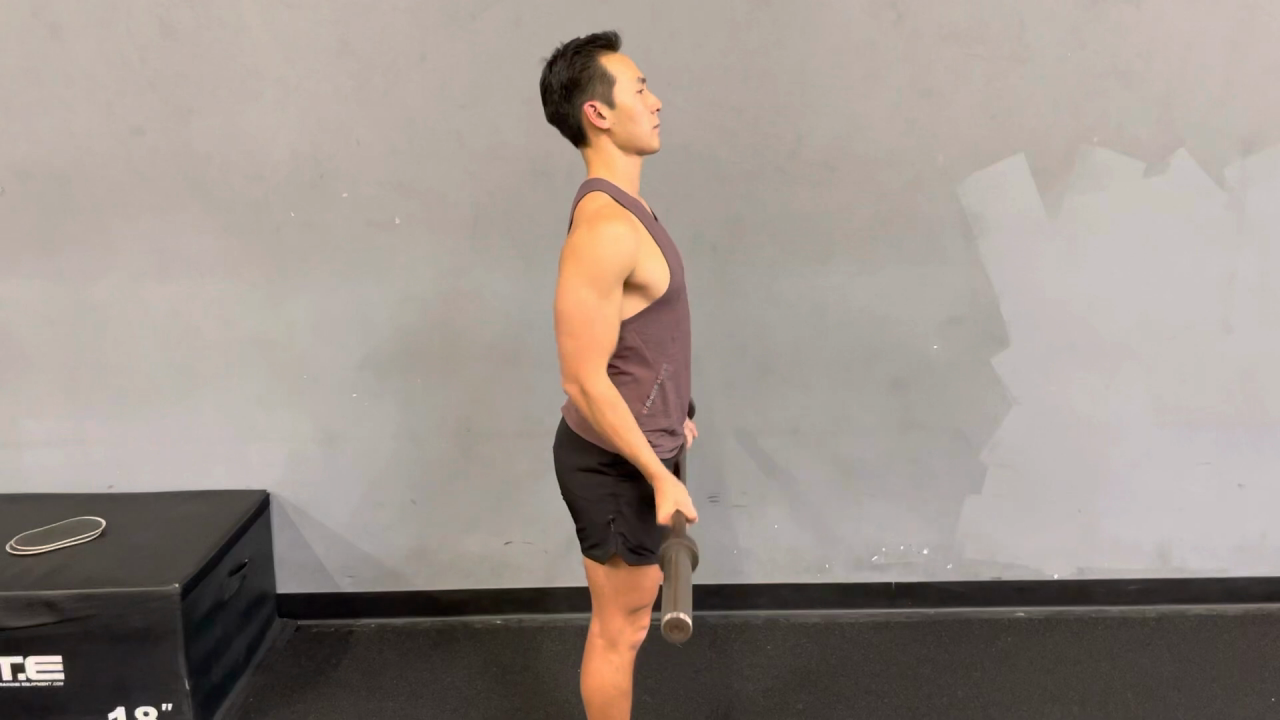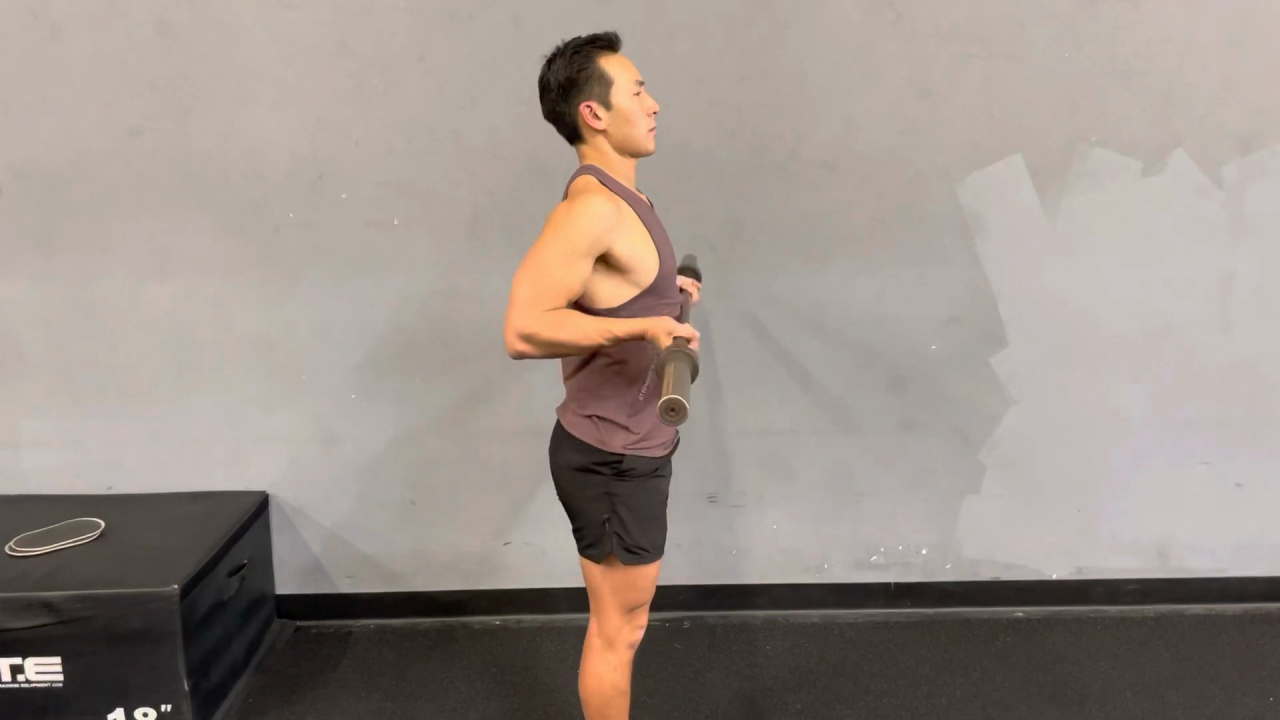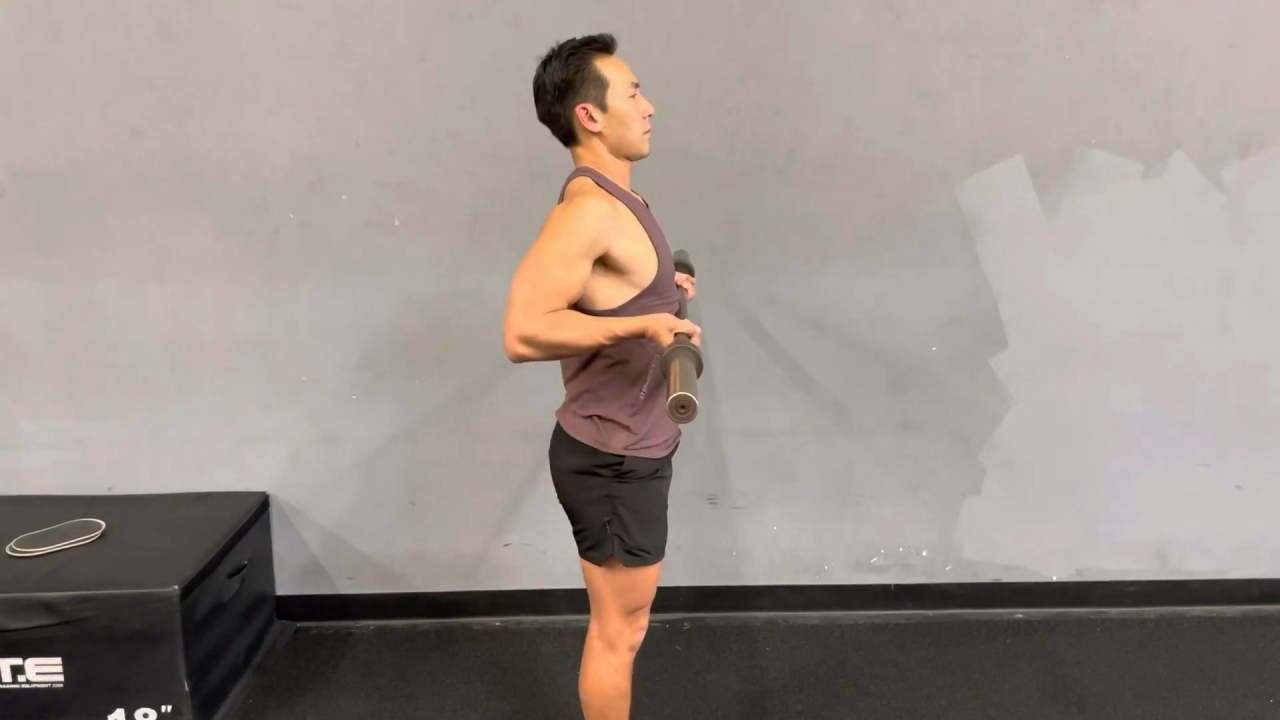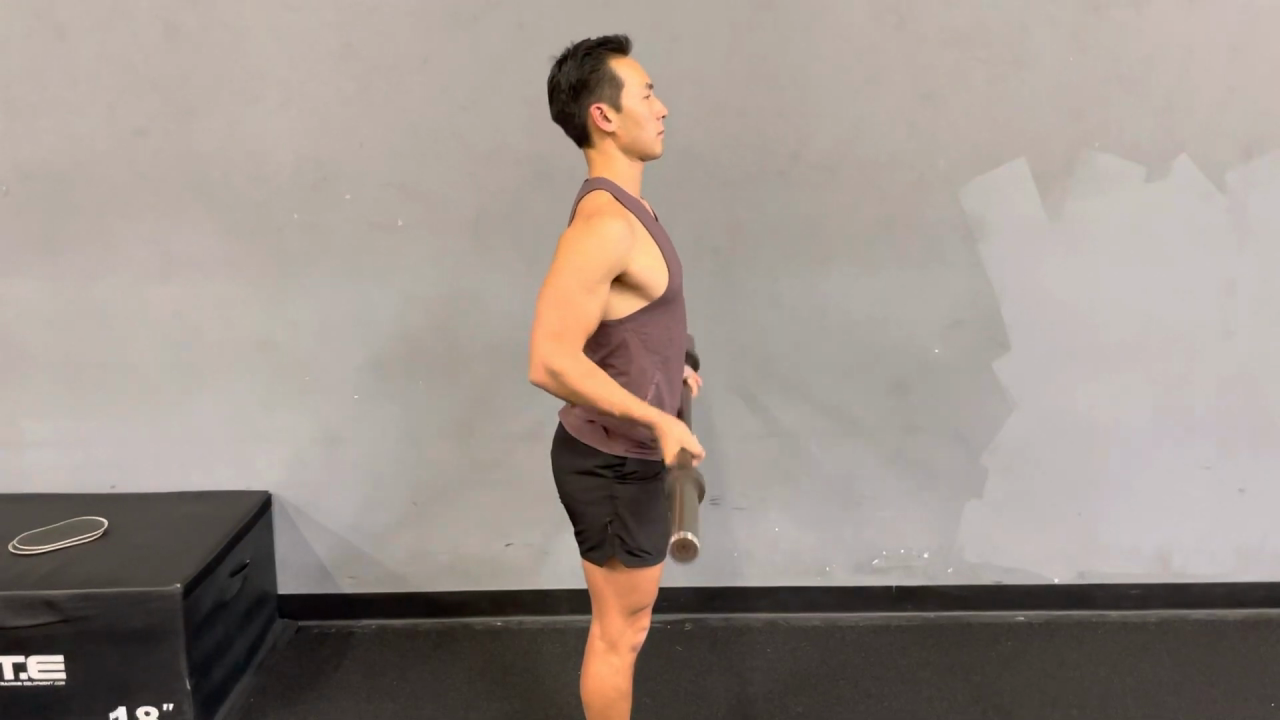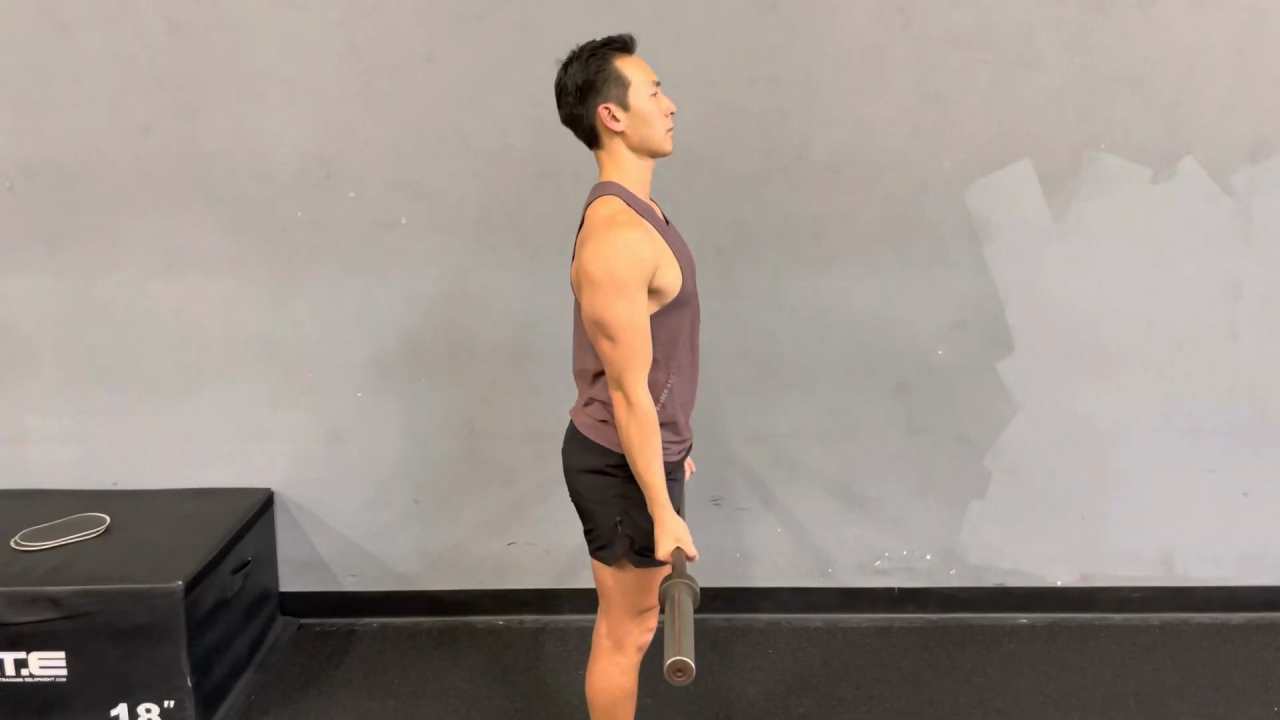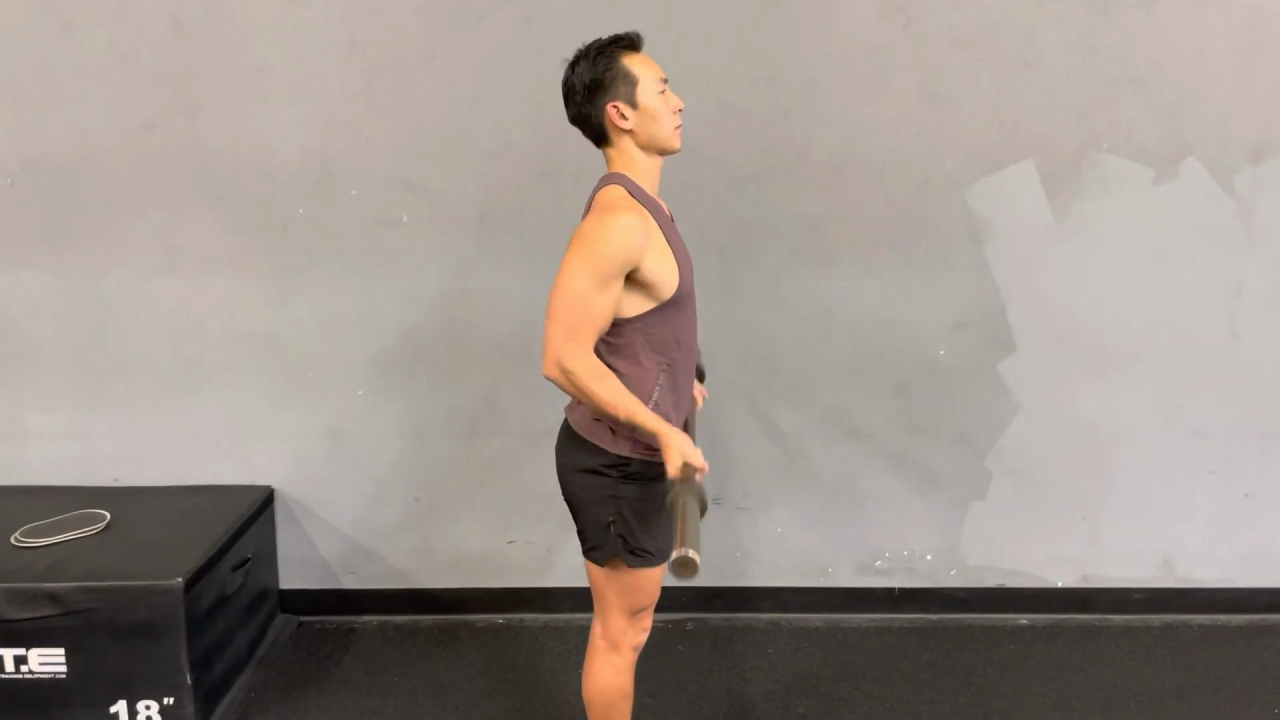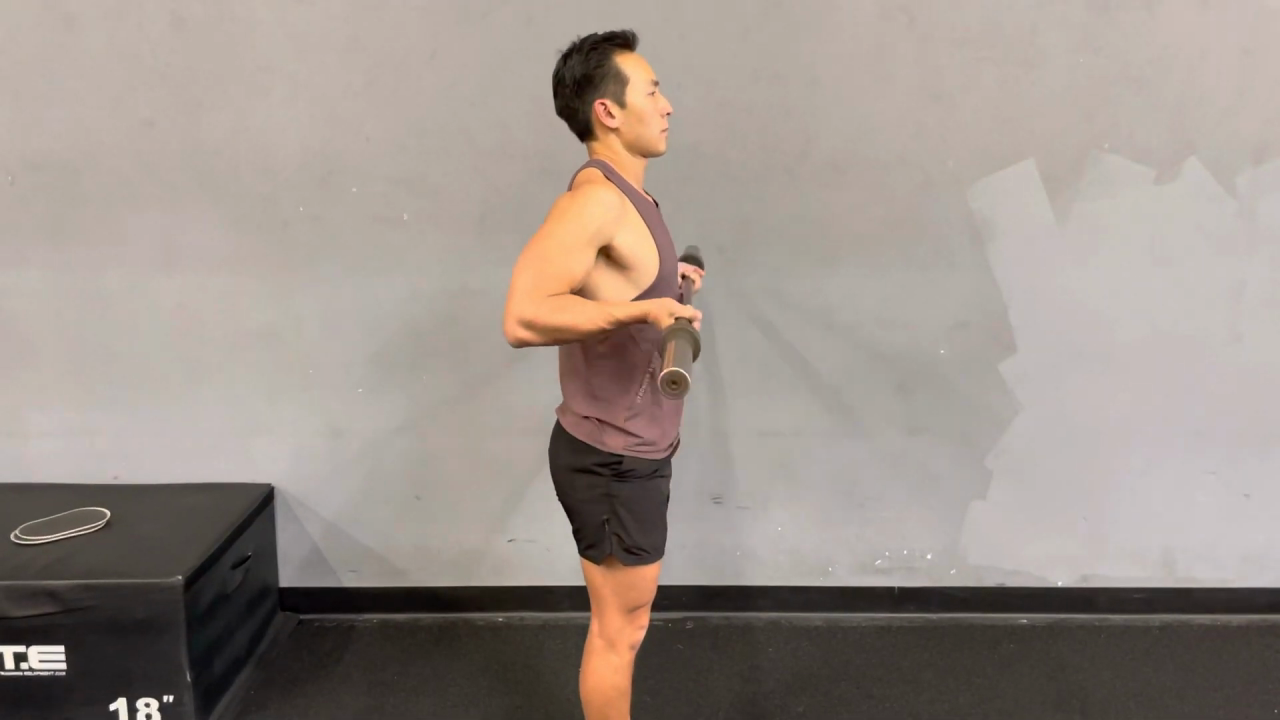
dt=0.7s
person 1, frame 1
left shoulder: (622, 206)
right shoulder: (606, 227)
right elbow: (584, 378)
left wrist: (670, 413)
right wrist: (661, 476)
left hip: (631, 452)
right hip: (617, 463)
left knee: (622, 623)
right knee: (621, 629)
person 1, frame 2
left shoulder: (618, 197)
right shoulder: (593, 206)
right elbow: (523, 328)
left wrist: (666, 289)
right wrist: (643, 326)
left hip: (627, 447)
right hip: (612, 456)
left knee: (621, 622)
right knee: (618, 628)
person 1, frame 3
left shoulder: (612, 199)
right shoulder: (588, 209)
right elbow: (523, 331)
left wrist: (661, 288)
right wrist: (642, 324)
left hip: (629, 448)
right hip: (612, 459)
left knee: (621, 625)
right knee: (619, 631)
person 1, frame 4
left shoulder: (624, 208)
right shoulder: (604, 224)
right elbow: (550, 362)
left wrist: (669, 367)
right wrist: (659, 420)
left hip: (624, 454)
right hip: (614, 462)
left knee: (622, 625)
right knee: (620, 631)
person 1, frame 5
left shoulder: (634, 211)
right shoulder: (618, 235)
right elbow: (628, 389)
left wrist: (673, 452)
right wrist: (662, 511)
left hip: (640, 452)
right hip: (623, 464)
left knee: (626, 625)
right knee: (627, 632)
person 1, frame 6
left shoulder: (638, 206)
right shoulder: (617, 220)
right elbow: (565, 359)
left wrist: (679, 380)
right wrist: (664, 431)
left hip: (629, 453)
right hip: (618, 462)
left knee: (623, 625)
right knee: (622, 632)
person 1, frame 7
left shoulder: (625, 195)
right shoulder: (597, 198)
right elbow: (524, 315)
left wrist: (667, 278)
right wrist: (643, 310)
left hip: (631, 449)
right hip: (610, 458)
left knee: (622, 624)
right knee: (618, 630)
